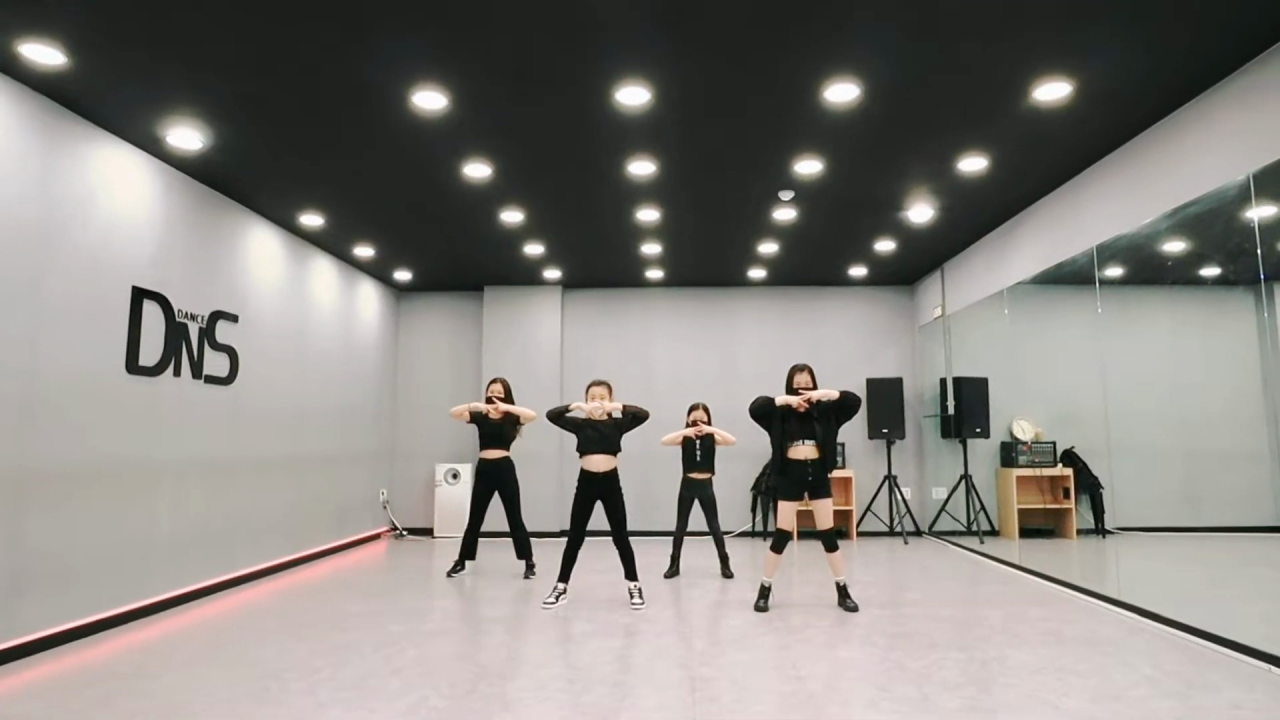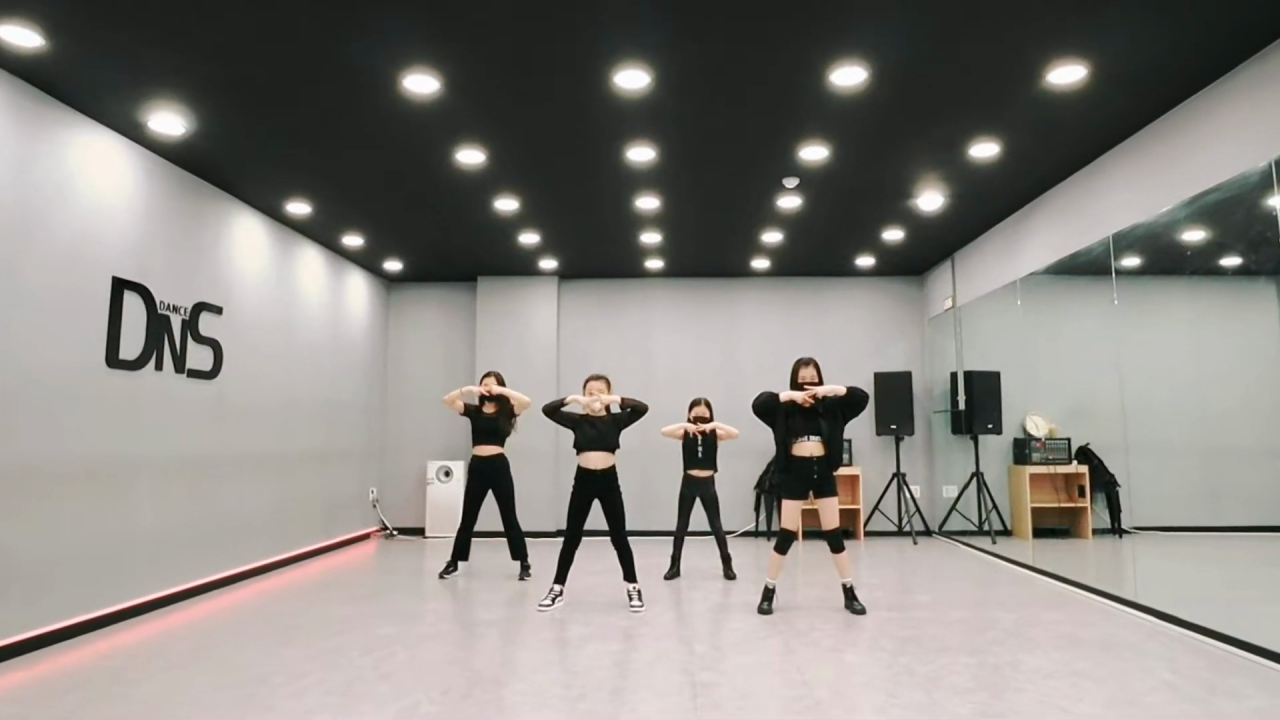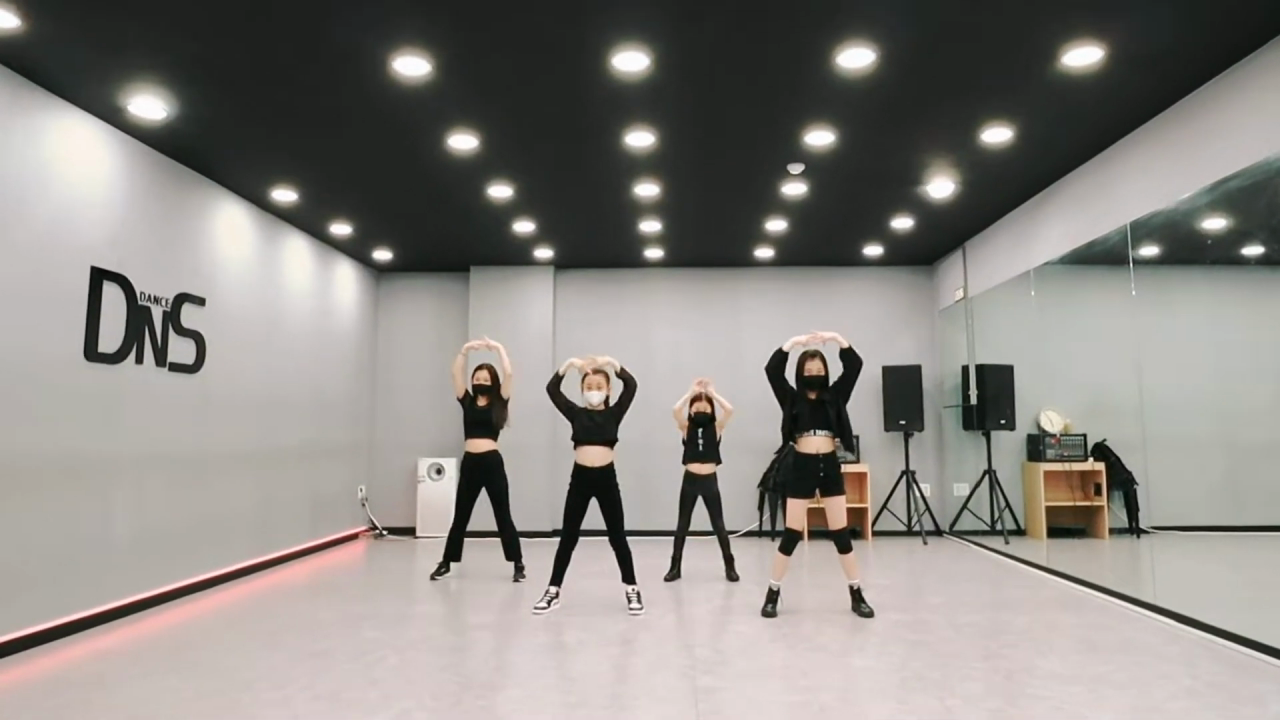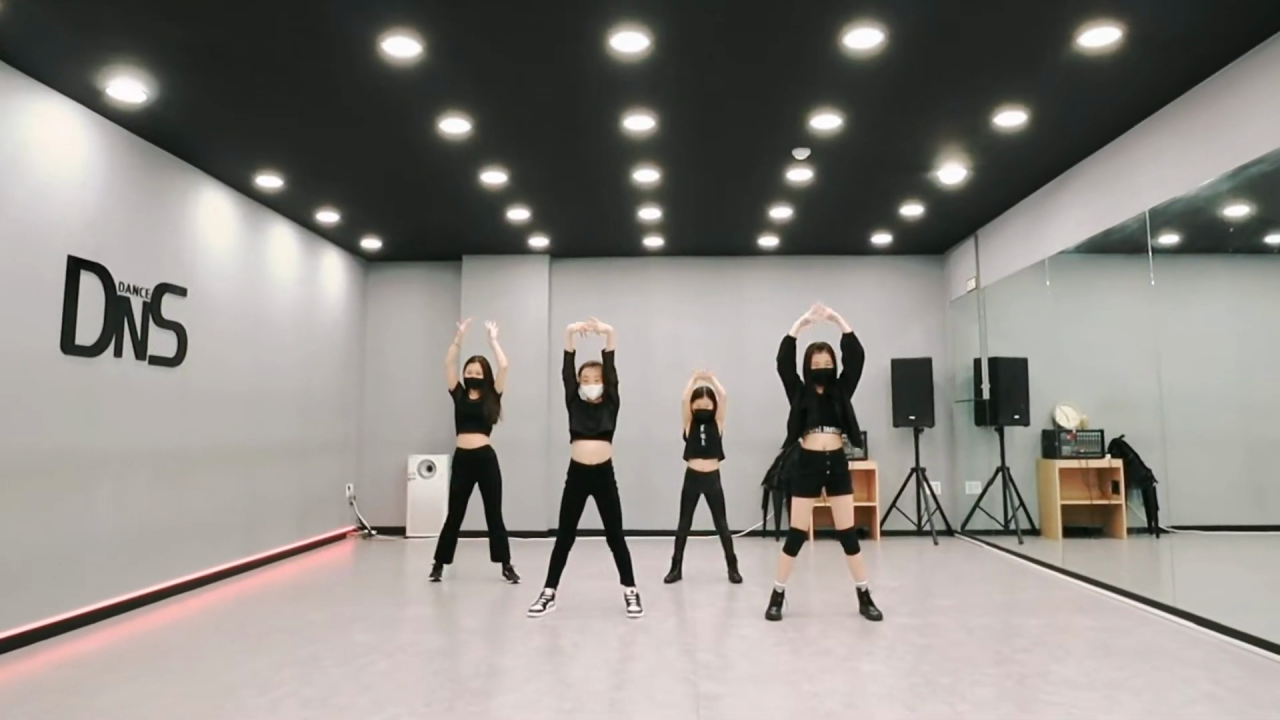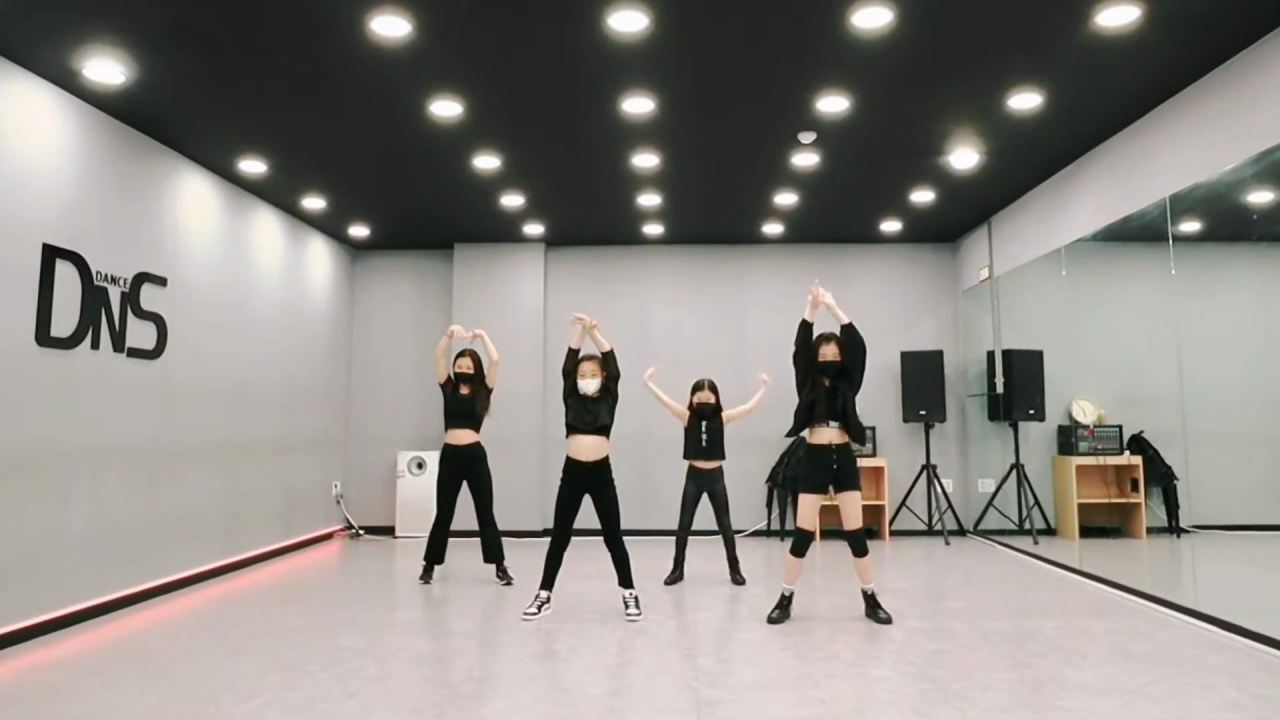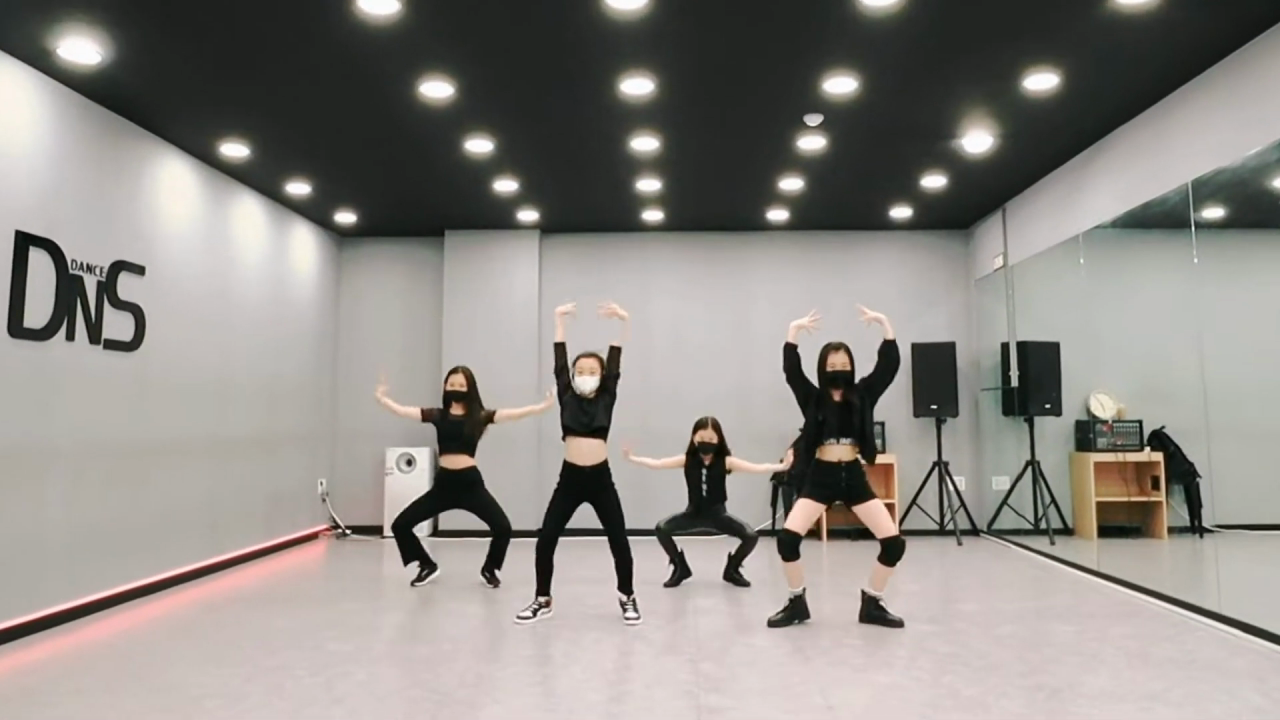
dt=0.3s
person 1, frame 1
left shoulder: (824, 410)
right shoulder: (781, 412)
left elbow: (855, 401)
right elbow: (755, 408)
left wrist: (826, 393)
right wrist: (784, 400)
left hip: (818, 473)
right hip: (791, 474)
left knee: (828, 534)
right knee: (782, 535)
left ankle: (843, 592)
right ankle: (764, 590)
person 1, frame 2
left shoulder: (830, 406)
right shoulder: (785, 408)
left elbow: (862, 398)
right elbow: (758, 404)
left wrist: (832, 389)
right wrist: (789, 396)
left hip: (823, 470)
right hip: (795, 471)
left knee: (834, 535)
right knee: (786, 535)
left ankle: (849, 593)
right ankle: (768, 592)
person 1, frame 3
left shoulder: (834, 397)
right shoulder: (792, 399)
left elbow: (854, 366)
right elbow: (772, 371)
left wrist: (837, 339)
right wrist: (792, 343)
left hip: (830, 467)
right hip: (801, 468)
left knee: (841, 535)
right knee: (791, 534)
left ankle: (857, 595)
right ankle: (772, 594)
person 1, frame 4
left shoulder: (841, 392)
right shoulder: (800, 393)
left elbow: (856, 357)
right elbow: (784, 361)
left wrist: (838, 319)
right wrist: (800, 323)
left hip: (837, 466)
right hip: (808, 466)
left knee: (848, 535)
right knee: (796, 535)
left ankle: (864, 597)
right ankle: (778, 596)
person 1, frame 5
left shoulder: (848, 383)
right shoulder: (808, 384)
left elbow: (857, 347)
right elbow: (801, 349)
left wrist: (834, 308)
right wrist: (811, 307)
left hip: (844, 461)
right hip: (814, 461)
left knee: (856, 534)
right knee: (803, 535)
left ankle: (870, 599)
right ankle: (786, 599)
person 1, frame 6
left shoulder: (862, 395)
right shoulder: (813, 399)
left elbow: (888, 366)
right elbow: (792, 371)
left hip: (854, 477)
right hip: (821, 477)
left knee: (893, 542)
right knee: (788, 537)
left ankle: (872, 602)
right ankle: (796, 602)
person 2, frame 1
left shoulder: (617, 424)
right shoulder: (580, 424)
left elbow: (644, 414)
right elbow: (551, 415)
left wrist: (617, 407)
right wrist: (576, 406)
left hip: (610, 482)
right hip: (586, 482)
left knee: (621, 538)
right knee: (575, 537)
left ankle: (634, 587)
right ankle: (561, 588)
person 2, frame 2
left shoulder: (616, 420)
right shoulder: (577, 420)
left elbow: (643, 408)
right elbow: (547, 410)
left wrist: (615, 400)
right wrist: (572, 399)
left hip: (608, 480)
right hip: (583, 480)
left knee: (619, 537)
right knee: (571, 537)
left ankle: (633, 589)
right ankle: (557, 589)
person 2, frame 3
left shoulder: (614, 414)
right shoulder: (576, 413)
left elbow: (631, 387)
right elbow: (552, 390)
left wrist: (613, 364)
right wrist: (567, 366)
left hip: (607, 478)
right hip: (580, 478)
left knee: (618, 537)
right knee: (568, 538)
left ankle: (632, 590)
right ankle: (553, 591)
person 2, frame 4
left shoulder: (611, 406)
right shoulder: (574, 405)
left elbow: (611, 371)
right elbow: (567, 373)
left wrist: (609, 334)
right wrist: (571, 334)
left hip: (604, 476)
right hip: (577, 476)
left knee: (616, 538)
right knee: (564, 537)
left ankle: (630, 593)
right ankle: (549, 593)
person 2, frame 5
left shoulder: (609, 399)
right shoulder: (571, 398)
left elbow: (614, 369)
right elbow: (567, 368)
left wrist: (594, 332)
right wrist: (578, 329)
left hip: (601, 474)
right hip: (572, 473)
left knee: (613, 538)
right knee: (559, 538)
left ankle: (630, 595)
right ankle: (544, 596)
person 2, frame 6
left shoulder: (606, 399)
right shoulder: (567, 398)
left elbow: (614, 367)
right elbow: (560, 365)
left hip: (600, 478)
right hip: (570, 478)
left knee: (619, 540)
right knee: (546, 540)
left ankle: (627, 597)
right ankle: (542, 600)
person 3, frame 1
left shoulder: (511, 417)
right shoulder: (480, 417)
left elbow: (532, 415)
right elbow: (453, 413)
left wrist: (507, 407)
right wrist: (474, 405)
left hip: (505, 469)
right hip: (483, 469)
left knee: (515, 519)
right knee: (474, 519)
left ankle: (529, 564)
right ankle: (461, 562)
person 3, frame 2
left shoulder: (506, 411)
right shoulder: (473, 410)
left elbow: (527, 402)
right elbow: (447, 401)
left wrist: (502, 390)
right wrist: (467, 390)
left hip: (499, 467)
right hip: (477, 467)
left knee: (509, 518)
right knee: (467, 519)
left ankle: (524, 564)
right ankle: (453, 562)
person 3, frame 3
left shoulder: (499, 404)
right shoulder: (467, 402)
left elbow: (508, 374)
right elbow: (456, 373)
left wrist: (498, 348)
right wrist: (466, 349)
left hip: (493, 464)
right hip: (469, 464)
left knee: (503, 517)
right knee: (460, 517)
left ankle: (518, 564)
right ankle: (445, 563)
person 3, frame 4
left shoulder: (492, 397)
right shoulder: (459, 395)
left elbow: (504, 367)
right elbow: (449, 365)
left wrist: (493, 340)
right wrist: (459, 337)
left hip: (485, 459)
right hip: (462, 460)
left knee: (494, 516)
right knee: (454, 515)
left ankle: (506, 566)
right ankle: (439, 564)
person 3, frame 5
left shoulder: (483, 392)
right shoulder: (448, 389)
left elbow: (495, 361)
right elbow: (440, 358)
left wrist: (483, 337)
right wrist: (449, 335)
left hip: (475, 457)
right hip: (449, 457)
left knee: (485, 515)
right knee: (443, 515)
left ankle: (500, 567)
right ankle: (429, 566)
person 3, frame 6
left shoulder: (479, 416)
right shoulder: (438, 415)
left elbow: (513, 414)
right elbow: (403, 411)
right wrist: (382, 399)
left hip: (470, 482)
right hip: (443, 483)
left knee: (503, 527)
right knee: (400, 525)
left ankle: (489, 569)
right ankle: (427, 565)
person 4, frame 1
left shoulder: (712, 438)
right shoulder: (684, 438)
left elbow: (732, 441)
right elbow: (664, 441)
left wrist: (712, 430)
right wrist: (684, 432)
left hip: (706, 485)
right hip: (687, 485)
left knee: (714, 526)
right knee: (681, 526)
left ankle: (725, 564)
right ankle: (674, 564)
person 4, frame 2
left shoulder: (714, 434)
right shoulder: (685, 433)
left elbow: (735, 434)
right elbow: (664, 432)
left wrist: (715, 425)
right wrist: (685, 425)
left hip: (707, 483)
right hip: (689, 482)
left knee: (716, 526)
right knee: (681, 525)
left ankle: (727, 564)
right ankle: (675, 565)
person 4, frame 3
left shoulder: (716, 428)
right shoulder: (686, 428)
left elbow: (729, 410)
right elbow: (676, 411)
left wrist: (712, 392)
right wrist: (691, 392)
left hip: (710, 481)
right hip: (690, 481)
left knee: (719, 526)
right knee: (682, 525)
left ankle: (729, 566)
right ankle: (675, 566)
person 4, frame 4
left shoulder: (717, 423)
right shoulder: (689, 423)
left elbow: (723, 398)
right elbow: (685, 400)
left wrist: (710, 378)
right wrist: (695, 378)
left hip: (712, 479)
right hip: (692, 478)
left knee: (722, 525)
right knee: (684, 524)
left ankle: (732, 567)
right ankle: (676, 567)
person 4, frame 5
left shoulder: (722, 418)
right shoulder: (688, 418)
left elbow: (749, 407)
right elbow: (665, 400)
left wrist: (763, 388)
right wrist: (649, 382)
left hip: (715, 476)
right hip: (694, 476)
left knee: (724, 524)
right knee: (684, 524)
left ankle: (734, 568)
right ankle: (678, 568)
person 4, frame 6
left shoulder: (725, 461)
right shoulder: (687, 459)
left elbow: (756, 468)
right elbow: (657, 463)
left hip: (717, 513)
right hip: (694, 512)
left knee: (751, 536)
right knee: (662, 528)
left ankle: (731, 570)
right ankle: (680, 567)
